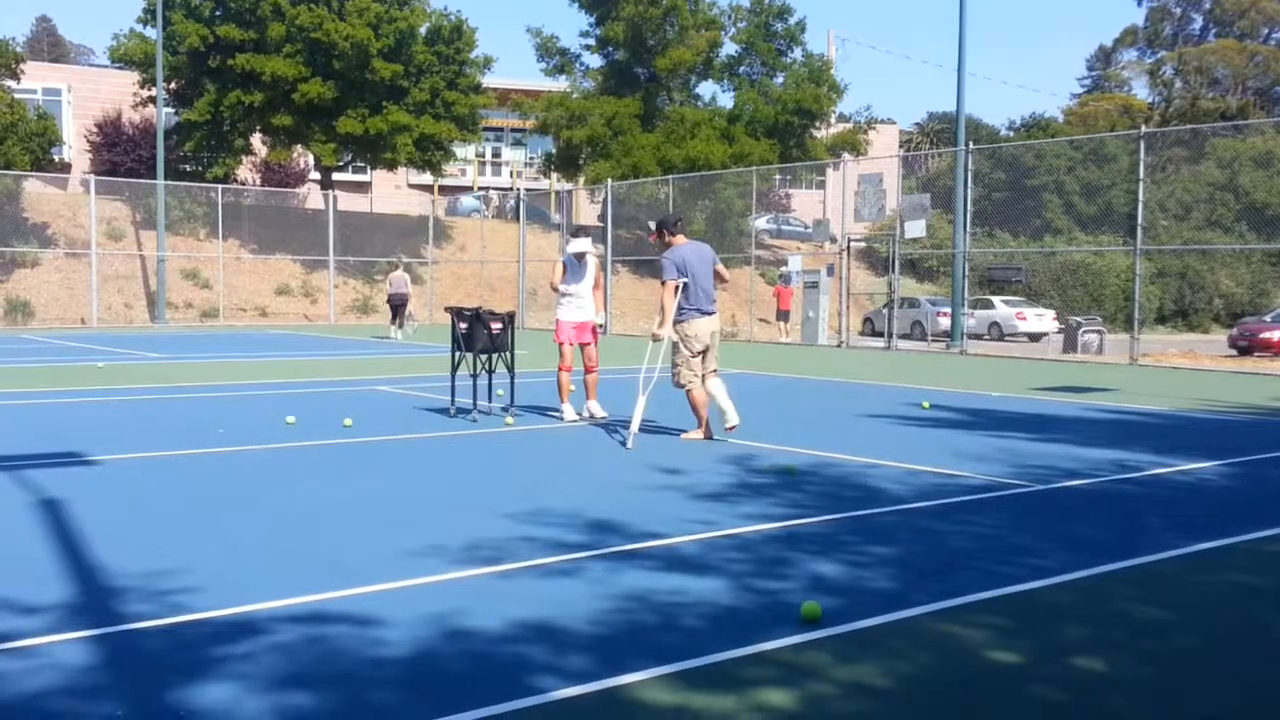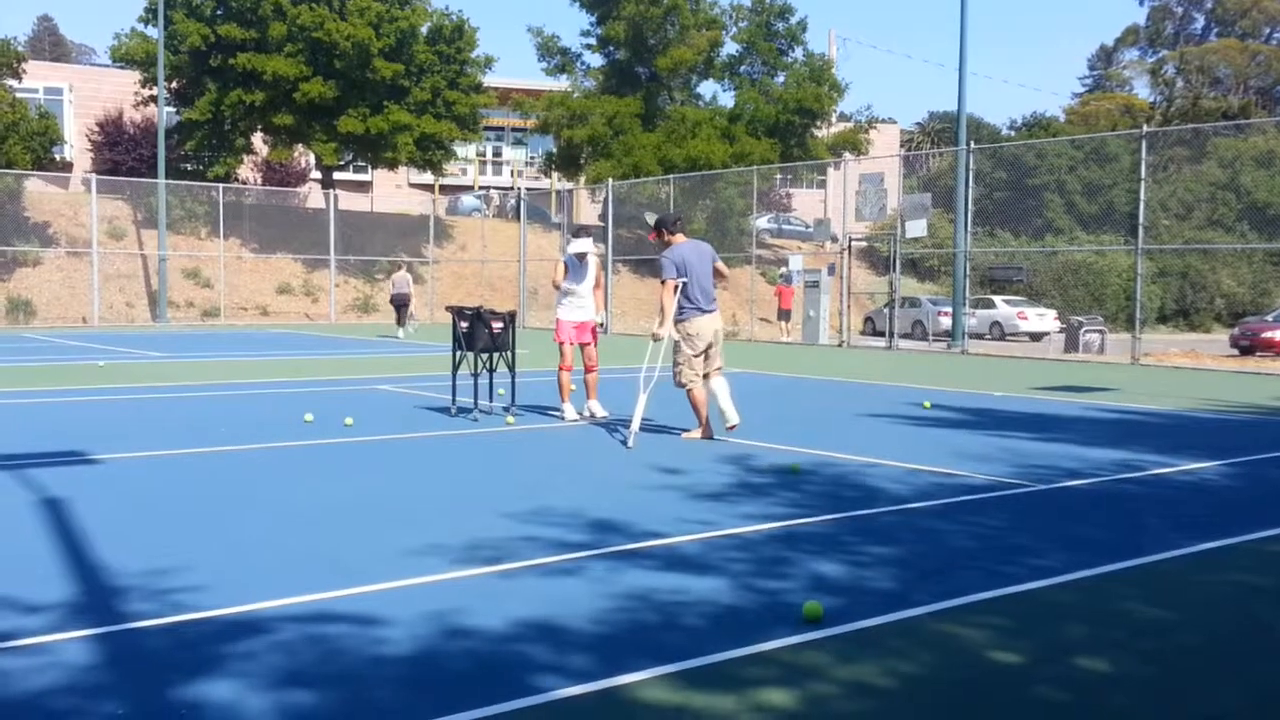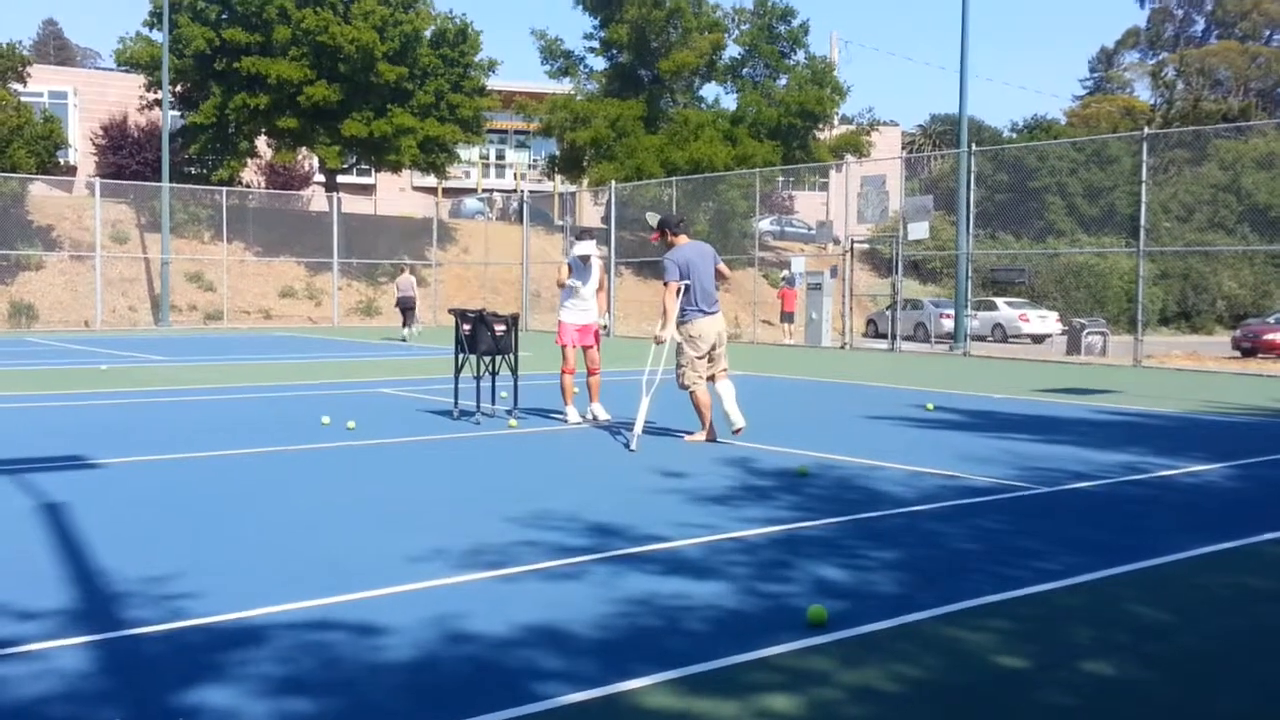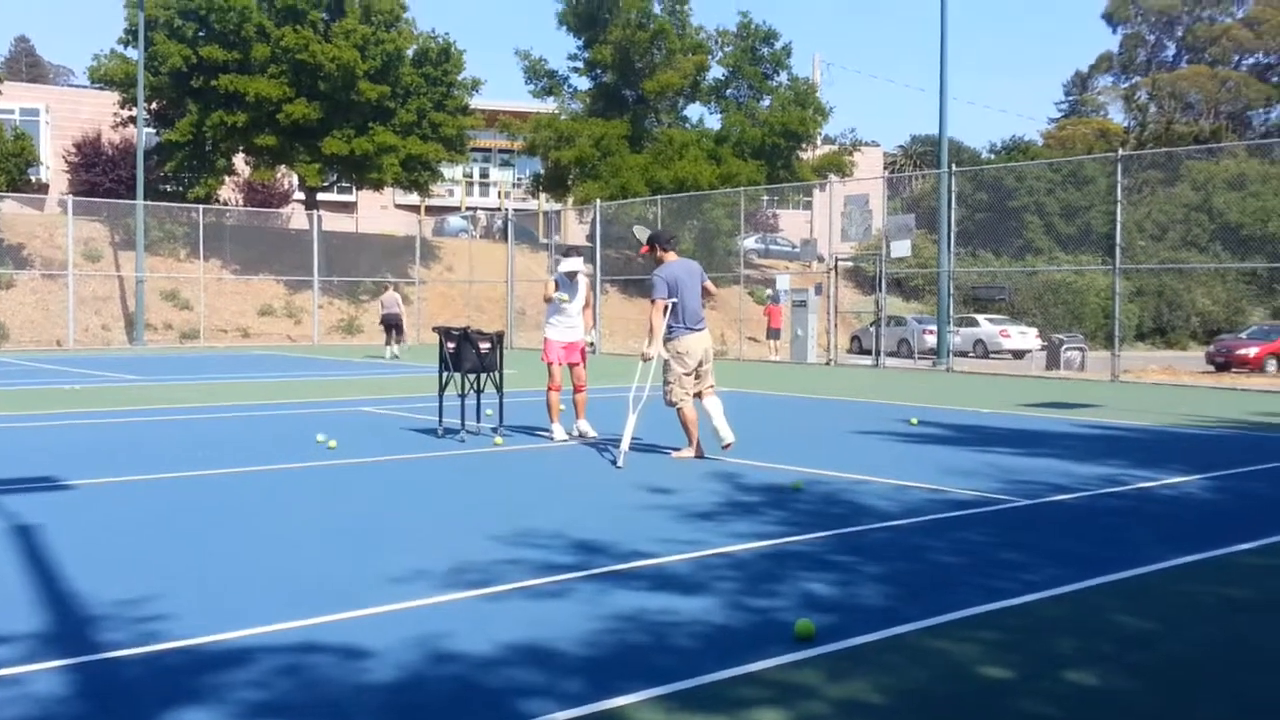
dt=0.2s
person 1, frame 1
left shoulder: (669, 257)
right shoulder: (705, 248)
left elbow: (669, 293)
right elbow: (725, 277)
left wrist: (664, 326)
left hip: (690, 324)
right hip: (711, 319)
left knee: (690, 380)
right knee: (709, 372)
left ankle: (703, 429)
right ankle: (728, 412)
person 1, frame 2
left shoulder: (668, 256)
right shoulder: (704, 246)
left elbow: (668, 292)
right elbow: (725, 273)
left wrist: (664, 325)
left hip: (691, 323)
right hip: (714, 318)
left knee: (692, 379)
right knee: (714, 370)
left ankle: (704, 428)
right ankle: (729, 412)
person 1, frame 3
left shoulder: (671, 257)
right shoulder: (706, 248)
left elbow: (670, 294)
right elbow: (726, 274)
left wrist: (667, 328)
left hip: (694, 325)
right hip: (716, 319)
left knee: (695, 381)
right knee: (719, 372)
left ankle: (707, 431)
right ankle: (734, 415)
person 1, frame 4
left shoulder: (660, 274)
right shoulder: (694, 265)
left elbow: (657, 311)
right elbow: (712, 291)
left wrist: (653, 345)
left hip: (681, 342)
right hip: (703, 336)
left knee: (681, 398)
right knee: (706, 389)
left ankle: (694, 447)
right ankle: (723, 430)
person 2, frame 1
left shoulder: (594, 263)
right shoulder: (562, 264)
right elbow: (553, 282)
left wrist: (600, 313)
right wrist: (559, 288)
left hip: (588, 319)
right hip: (566, 318)
left knee: (592, 363)
right knee: (566, 363)
left ankle: (591, 404)
right ankle: (566, 406)
person 2, frame 2
left shoulder: (595, 262)
right shoulder: (564, 263)
right elbow: (556, 281)
left wrist: (600, 312)
right wrist: (562, 285)
left hip: (588, 318)
right hip: (567, 318)
left knee: (592, 363)
right knee: (566, 363)
left ankle: (592, 404)
right ankle: (566, 406)
person 2, frame 3
left shoulder: (598, 265)
right shoulder: (568, 265)
right elbow: (560, 281)
left wrist: (603, 315)
right wrist: (566, 283)
left hip: (591, 321)
right hip: (569, 320)
left knee: (594, 365)
right knee: (569, 366)
left ankle: (594, 407)
right ankle: (569, 409)
person 2, frame 4
left shoulder: (585, 282)
right shoulder: (554, 282)
right elbow: (546, 297)
left wrist: (589, 331)
right wrist: (553, 297)
left hip: (576, 338)
right hip: (555, 337)
left knee: (580, 383)
right knee: (555, 383)
left ankle: (580, 424)
right ankle: (555, 426)
